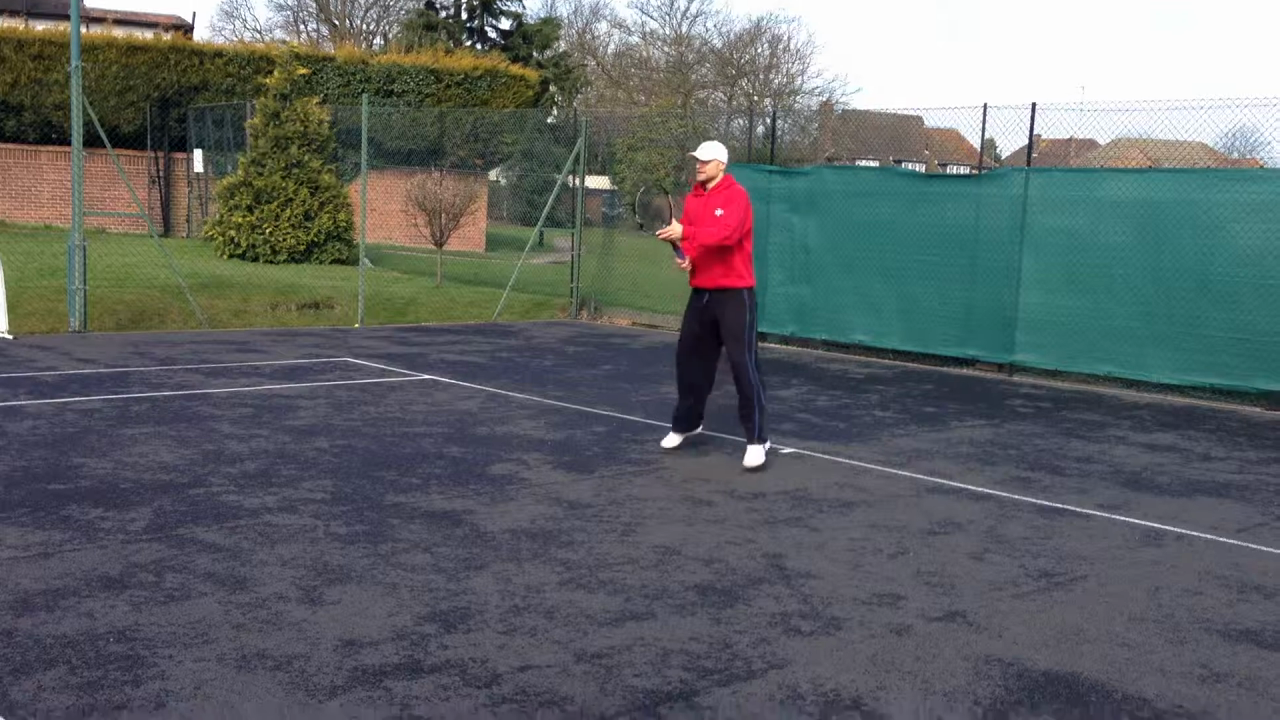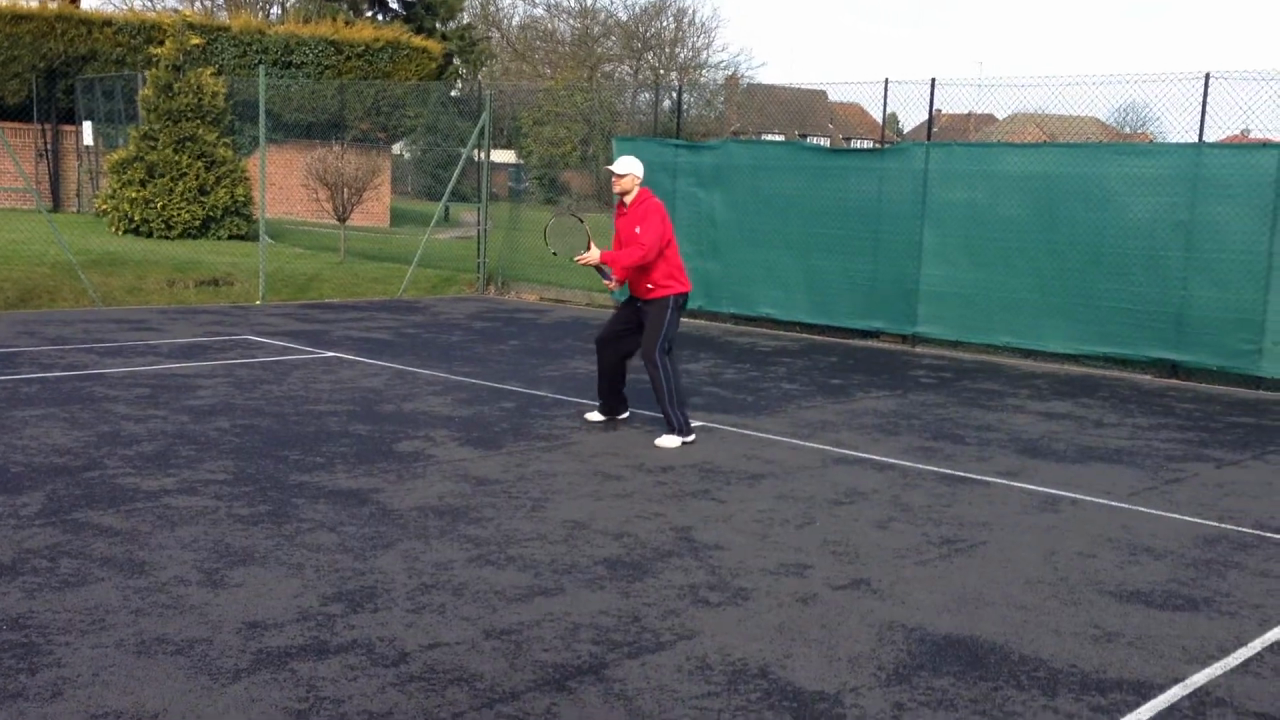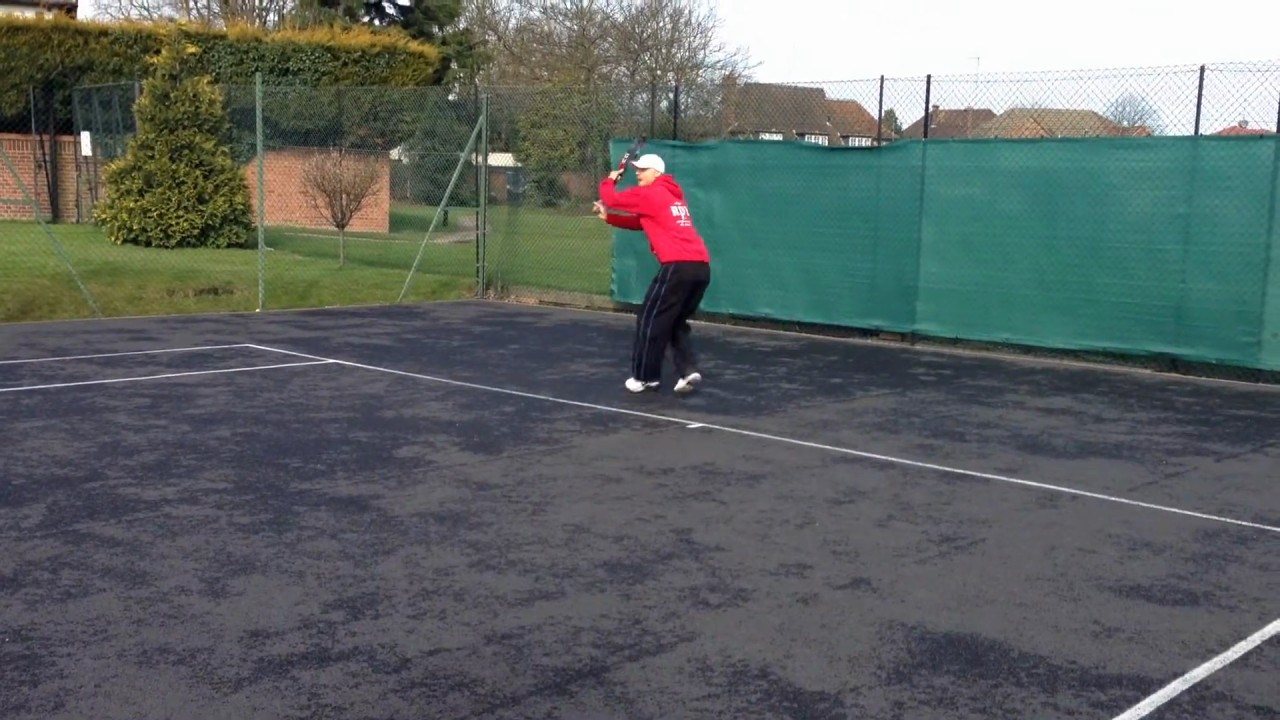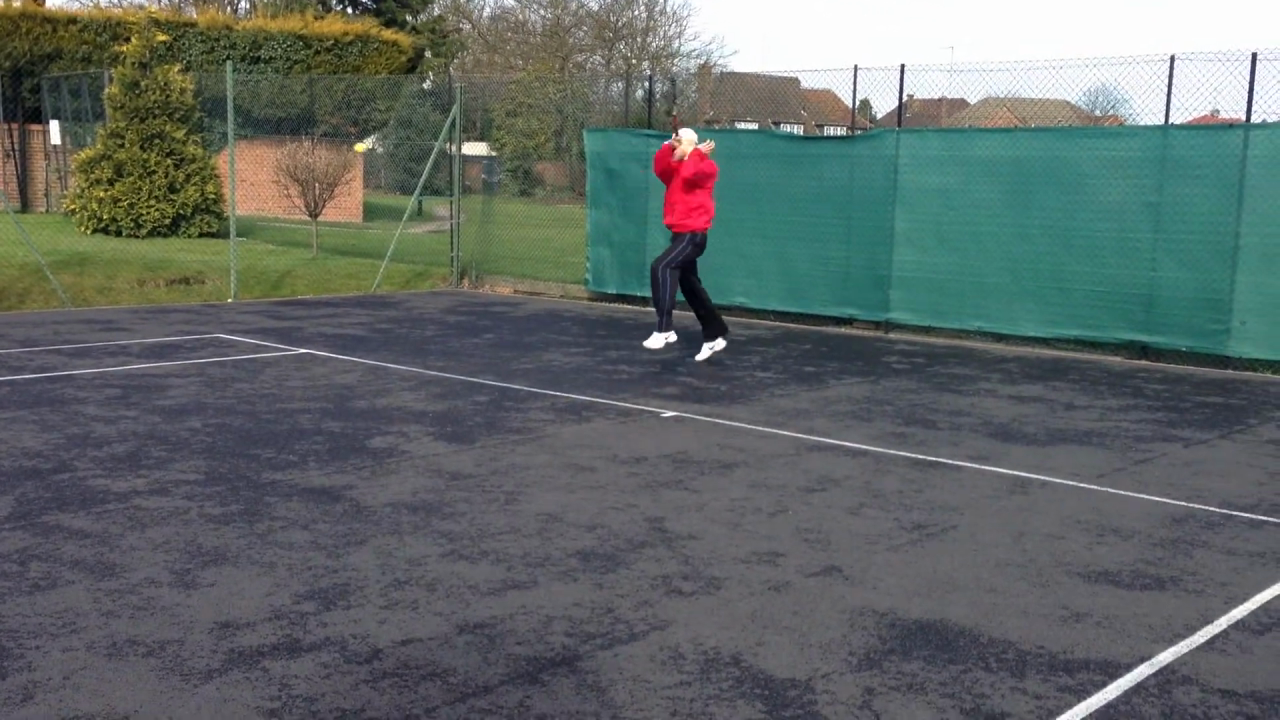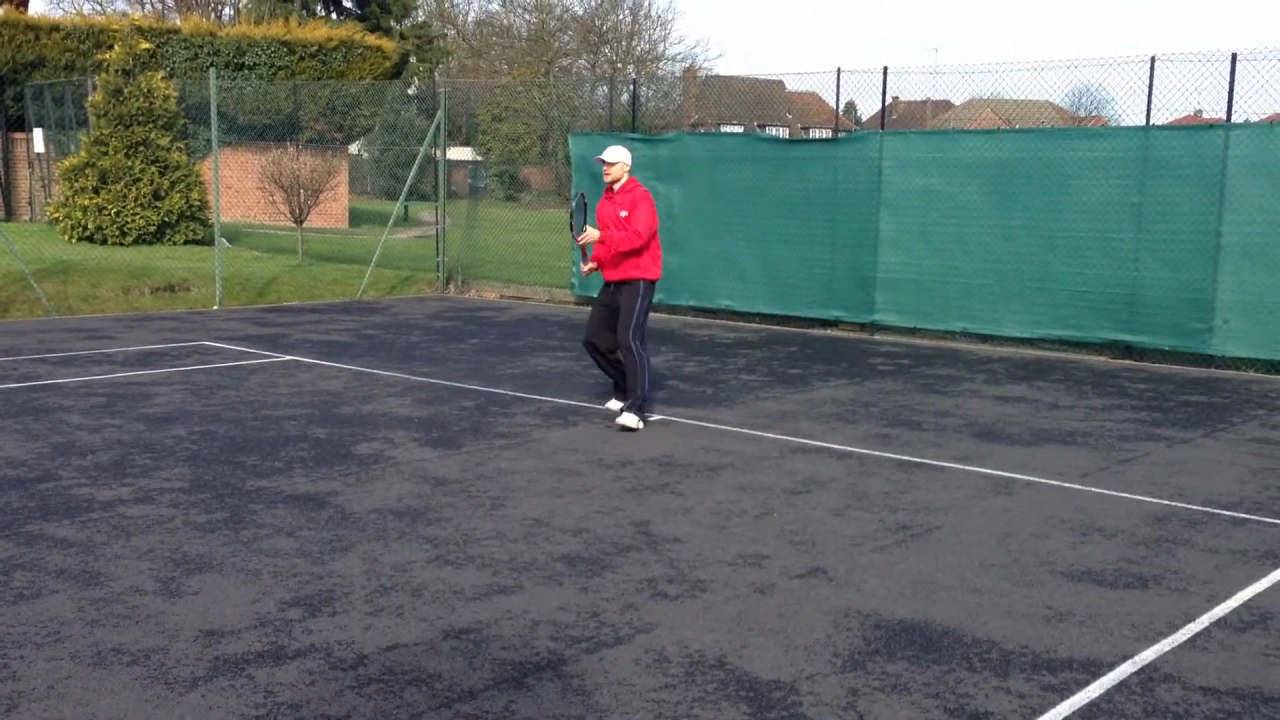
dt=1s
person 1, frame 1
left shoulder: (736, 195)
right shoulder: (692, 198)
left elbow: (726, 233)
right elbow: (687, 237)
left wrist: (685, 232)
right wrist: (686, 258)
left hip: (734, 291)
right hip: (701, 291)
left knee: (742, 362)
right knee: (689, 356)
left ankle: (756, 438)
right ankle: (686, 423)
person 1, frame 2
left shoulder: (652, 208)
right shoulder: (621, 212)
left elbow: (645, 252)
left wrist: (603, 258)
right wrist: (617, 277)
left hip: (666, 295)
right hip: (639, 296)
left knee: (655, 355)
right knee: (608, 341)
left ankle: (680, 428)
right ankle: (613, 406)
person 1, frame 3
left shoulder: (647, 194)
right shoulder: (672, 196)
left elbow: (612, 199)
right elbow: (639, 221)
left wrist: (609, 181)
right wrist: (608, 217)
left hip: (677, 267)
right hip: (701, 267)
left knee: (650, 321)
right knee: (677, 323)
left ankle: (645, 377)
right ankle: (688, 370)
person 1, frame 4
left shoulder: (705, 166)
right shoulder: (672, 168)
left elbow: (688, 175)
right elbow: (659, 166)
left wrist: (692, 151)
right wrist: (670, 146)
left hip: (692, 235)
right hip: (679, 234)
left knee: (660, 267)
right knee: (691, 288)
left ankle: (664, 330)
right ankle: (714, 336)
person 1, frame 5
left shoulder: (640, 198)
right shoulder: (604, 201)
left elbow: (637, 237)
left wrist: (600, 237)
right wrist: (594, 261)
left hip: (637, 282)
right hip: (611, 284)
left knee: (628, 338)
right knee: (594, 341)
left ankle: (636, 409)
right ankle: (626, 392)
